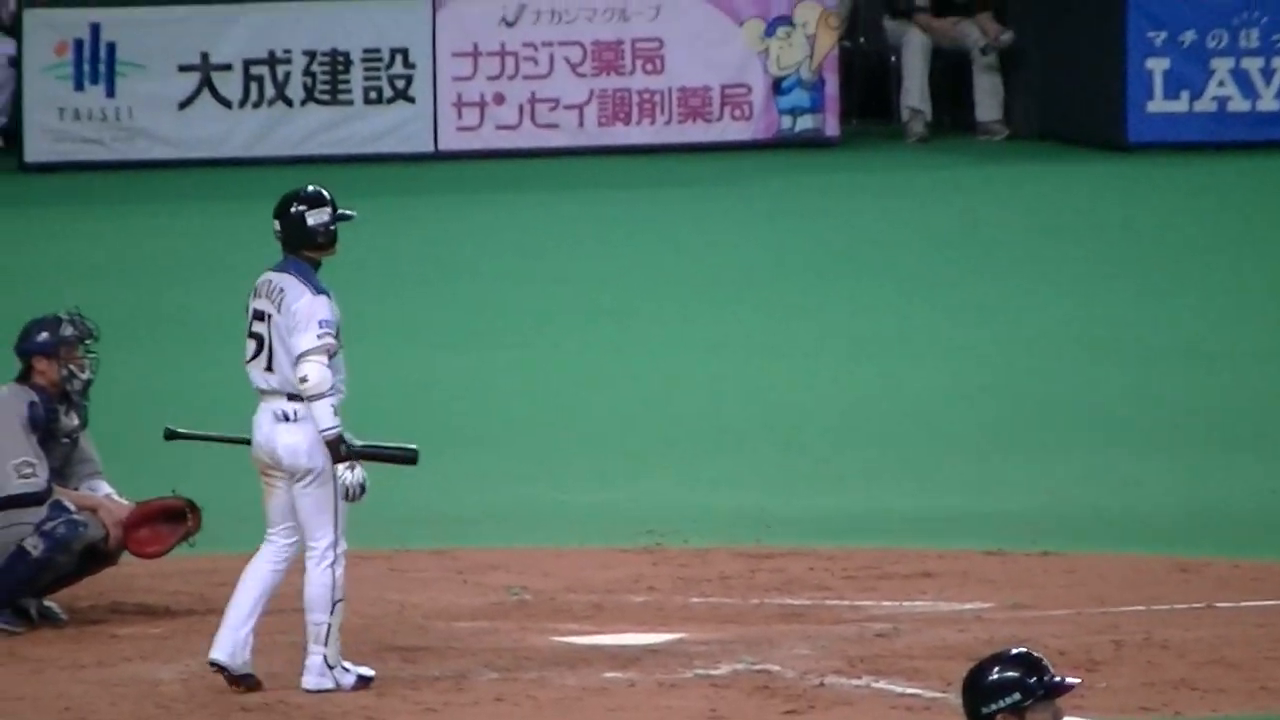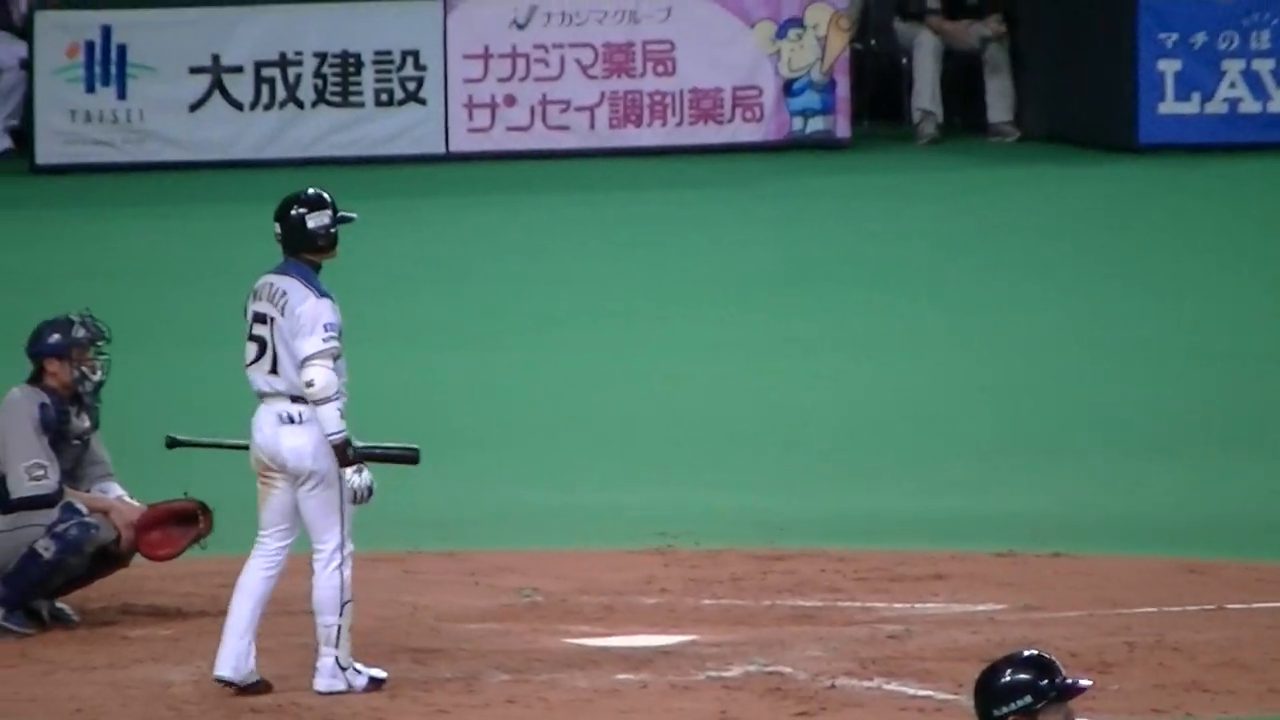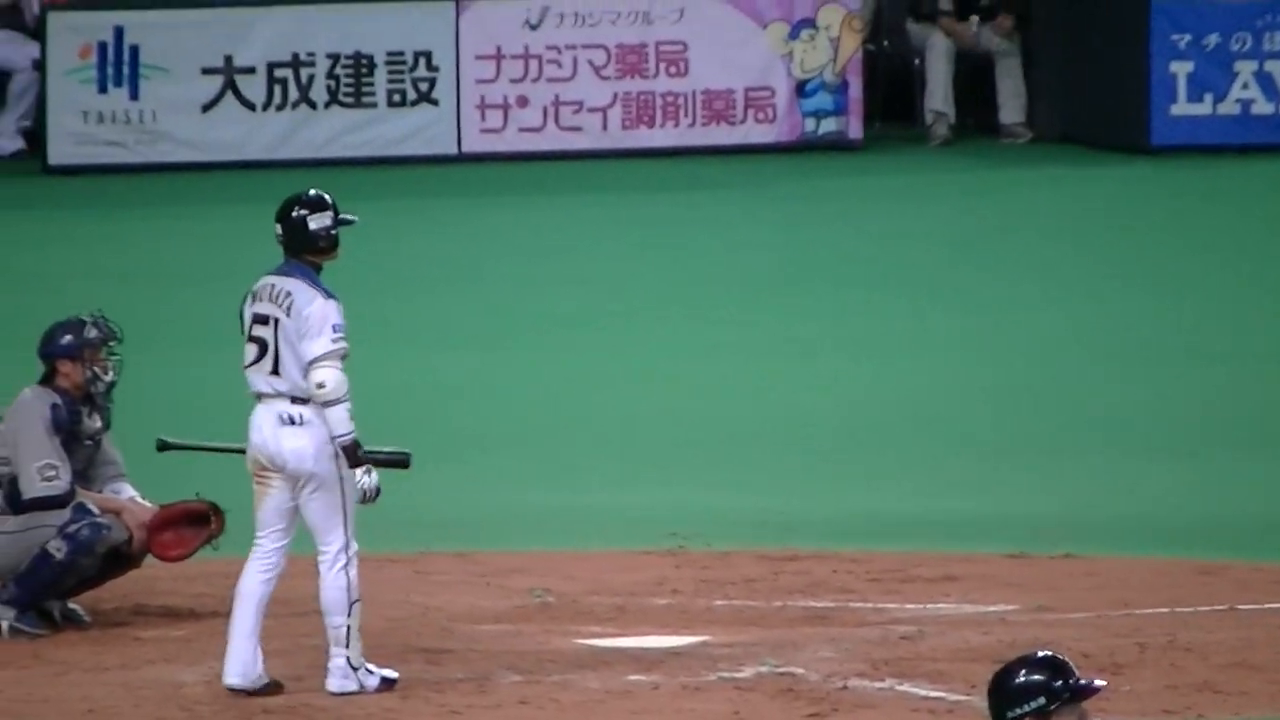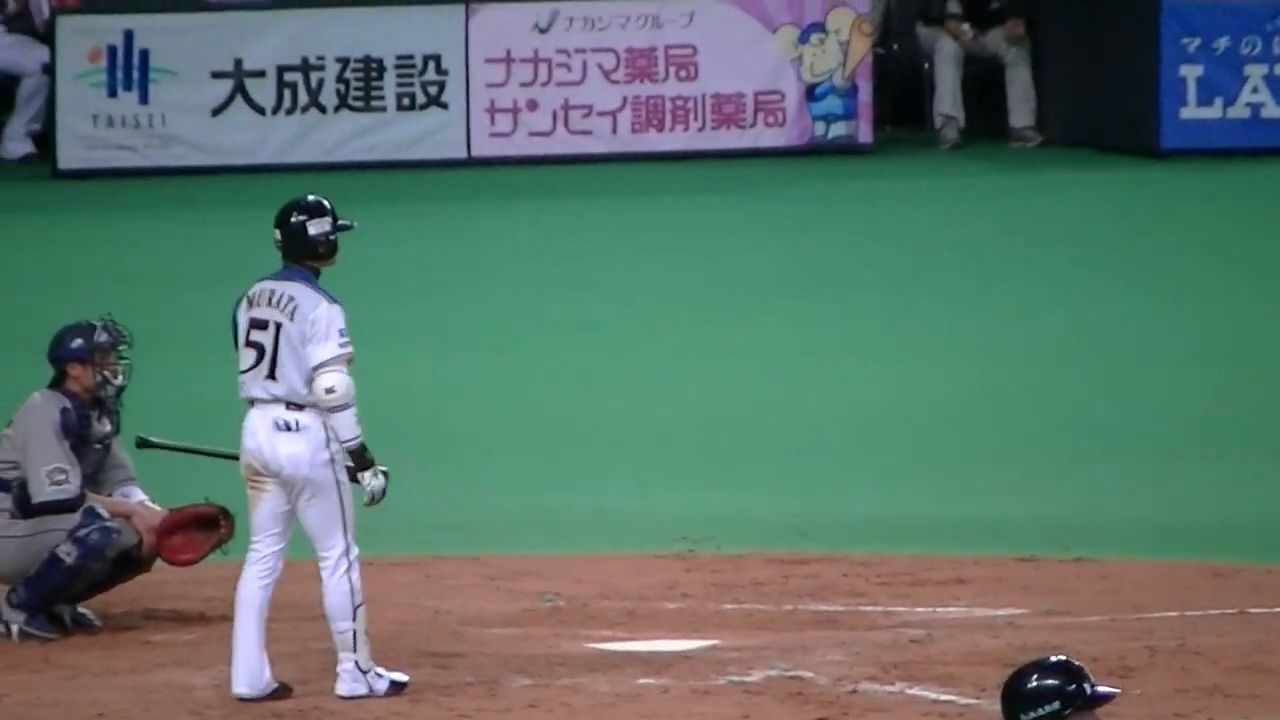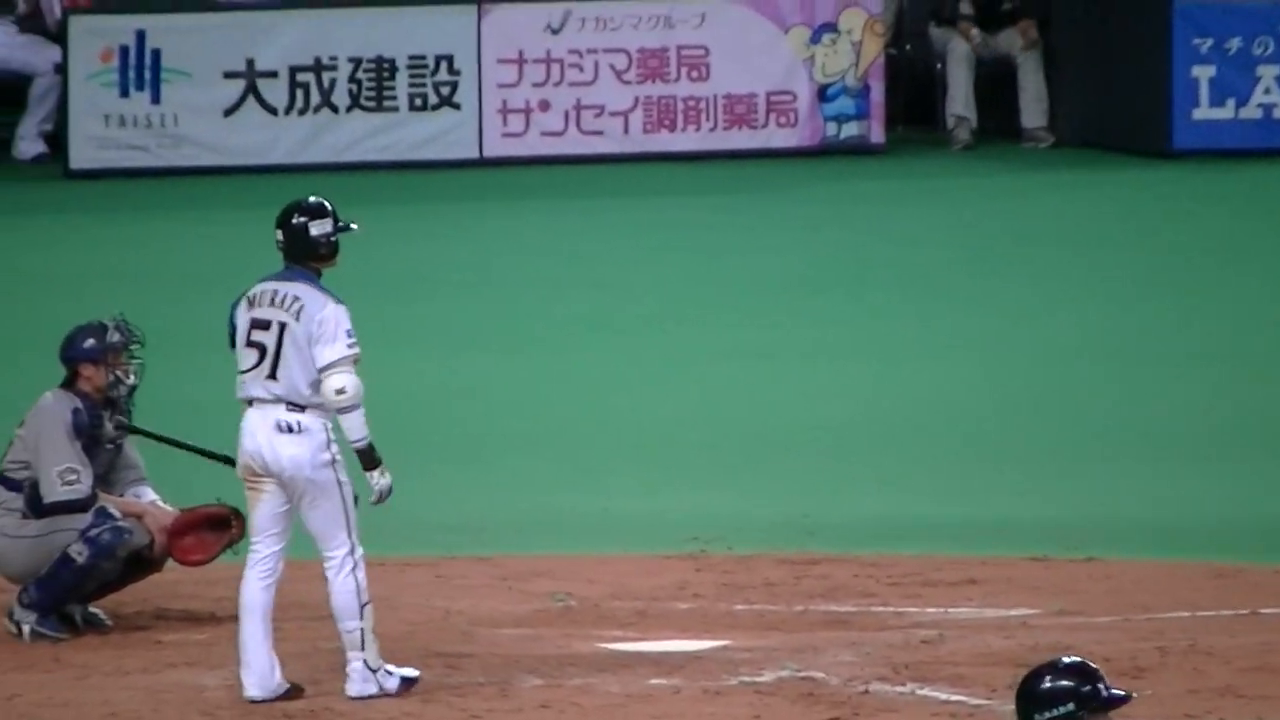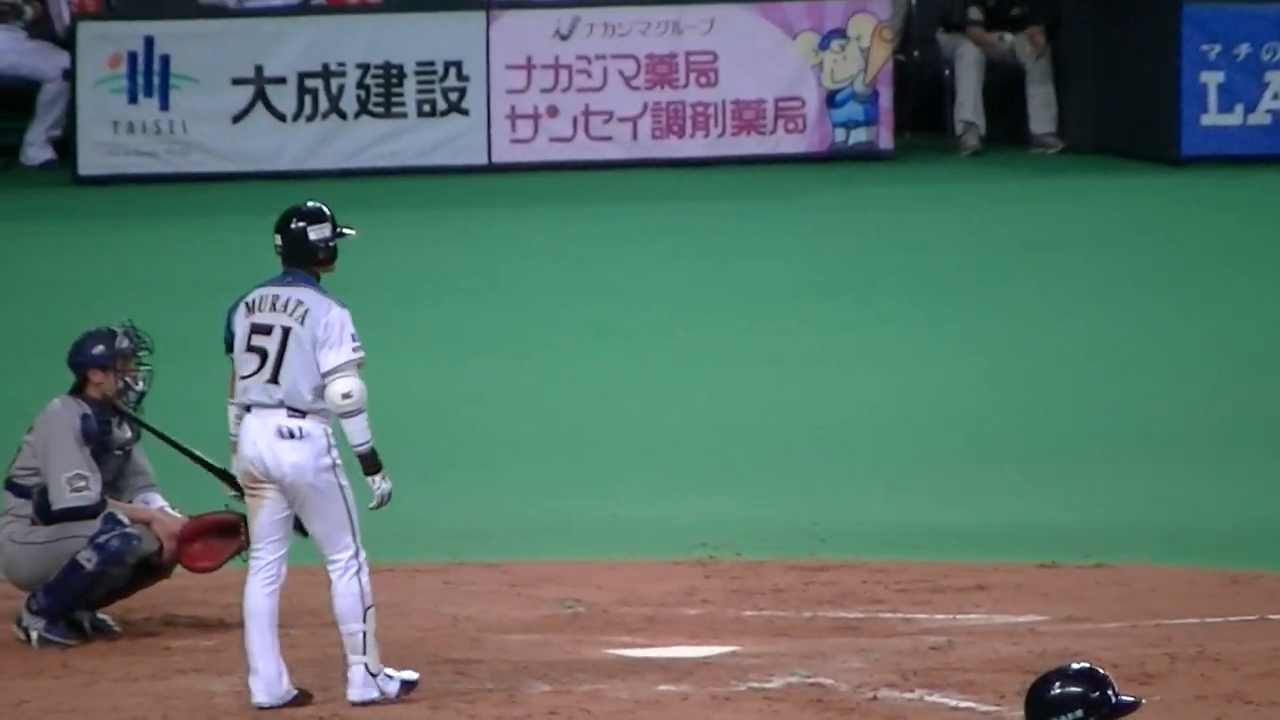
dt=0.1s
person 1, frame 1
left shoulder: (264, 285)
right shoulder: (310, 297)
right elbow: (314, 383)
right wrist: (343, 454)
left hip: (267, 425)
right hip: (304, 432)
left knee: (279, 543)
right knee: (326, 549)
left ankle: (231, 647)
right ankle: (323, 666)
person 1, frame 2
left shoulder: (261, 290)
right shoulder: (312, 301)
right elbow: (319, 388)
right wrist: (348, 456)
left hip: (265, 426)
right hip: (305, 432)
left knee: (269, 547)
right knee: (331, 552)
left ankle: (233, 661)
right ankle: (334, 667)
person 1, frame 3
left shoulder: (258, 291)
right shoulder: (317, 301)
right elbow: (327, 389)
right wrist: (356, 457)
left hip: (263, 427)
right hip: (306, 434)
left knee: (266, 550)
right knee: (336, 553)
left ankle: (241, 667)
right ankle: (346, 668)
person 1, frame 4
left shoulder: (251, 298)
right shoulder: (319, 307)
right elbow: (333, 393)
right wrist: (364, 462)
left hip: (256, 432)
right hip: (303, 436)
left knee: (262, 556)
right knee: (337, 556)
left ankle: (249, 675)
right ankle: (356, 671)
person 1, frame 5
left shoulder: (248, 299)
right shoulder: (324, 307)
left elbow: (247, 376)
right elbow: (341, 394)
right wrist: (372, 462)
left hip: (254, 433)
right hip: (303, 438)
left knee: (263, 557)
right knee: (342, 556)
left ankle: (259, 677)
right ankle: (365, 671)
person 1, frame 6
left shoulder: (247, 304)
right shoulder: (327, 312)
left elbow: (237, 386)
right elbow: (347, 397)
left wrist: (235, 451)
right wrist: (374, 466)
left hip: (255, 439)
right hip: (306, 443)
left knee: (266, 562)
right knee: (347, 560)
left ankle: (268, 683)
right ankle: (365, 674)
person 2, frame 1
left shoulder: (69, 407)
left elbow: (87, 477)
left wrist: (120, 507)
right wrist: (98, 504)
left hip: (31, 523)
left knee: (115, 529)
right knee: (70, 524)
person 2, frame 2
left shoulder: (80, 409)
left elbow: (98, 478)
right elbow: (36, 492)
left wrist: (129, 508)
right wrist: (110, 506)
left hip: (41, 523)
left knee: (124, 532)
right knee: (81, 526)
left ankle: (36, 596)
person 2, frame 3
left shoulder: (91, 410)
right shoulder: (34, 407)
left elbow: (110, 479)
right elbow: (48, 493)
left wrist: (142, 509)
right wrist: (121, 507)
left hip: (50, 526)
left knee: (136, 532)
right knee: (94, 526)
left ankle: (47, 598)
person 2, frame 4
left shoulder: (101, 413)
right shoulder: (43, 410)
left elbow: (120, 482)
right elbow: (57, 496)
left wrist: (150, 512)
right wrist: (131, 510)
left hip: (59, 529)
left knee: (145, 538)
right knee: (103, 530)
left ankle: (57, 600)
person 2, frame 5
left shoulder: (112, 413)
right shoulder: (55, 410)
left elbow: (131, 482)
right elbow: (68, 497)
left wrist: (163, 514)
right wrist: (143, 510)
left hip: (68, 531)
left knee: (156, 537)
right knee: (114, 530)
left ankle: (68, 602)
right ankle: (31, 606)
person 2, frame 6
left shoulder: (119, 420)
right shoulder: (63, 416)
left elbow: (140, 489)
right elbow: (78, 503)
left wrist: (171, 520)
right wrist: (151, 516)
left hip: (78, 537)
right hip: (27, 544)
left knee: (163, 545)
right knee: (123, 536)
left ankle: (76, 607)
right ankle: (39, 613)
